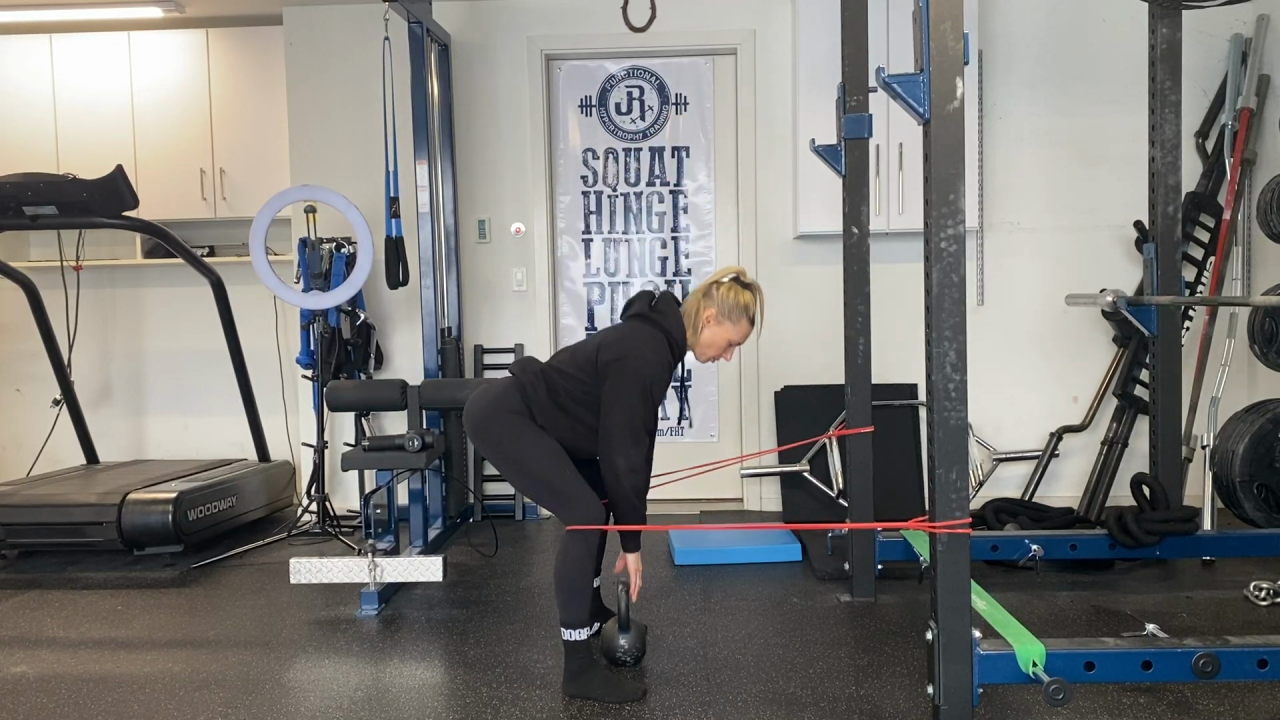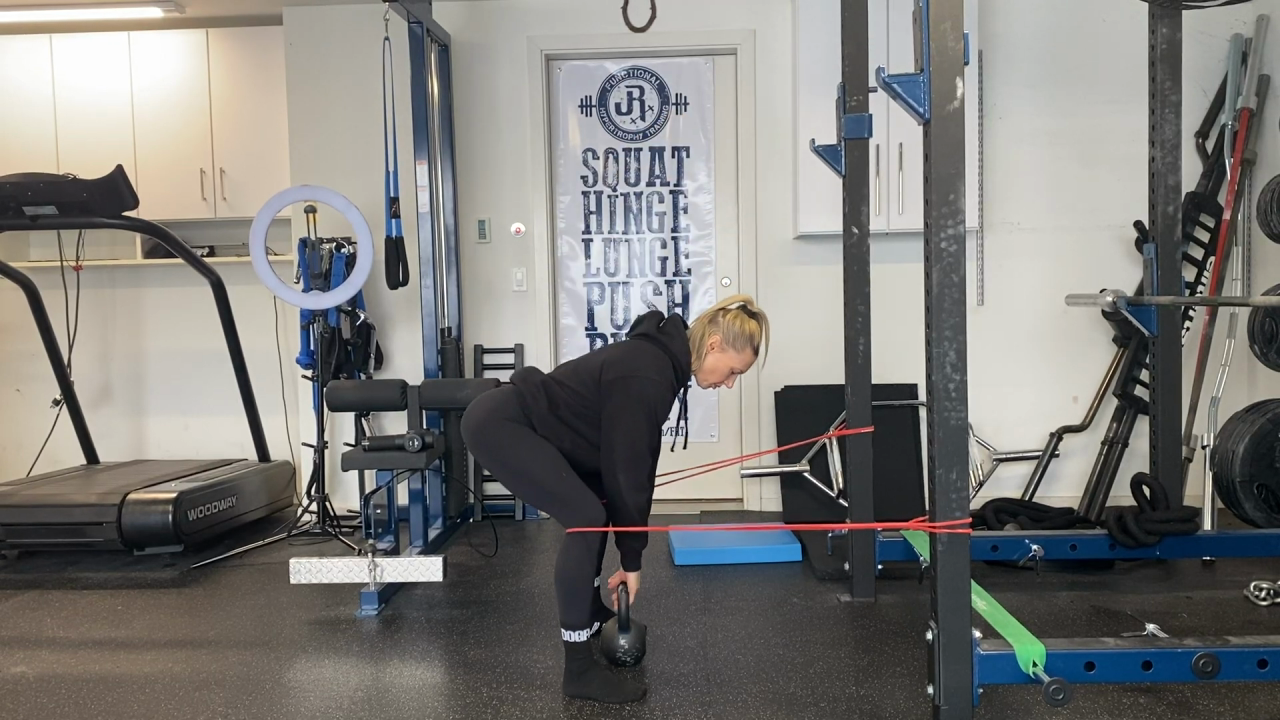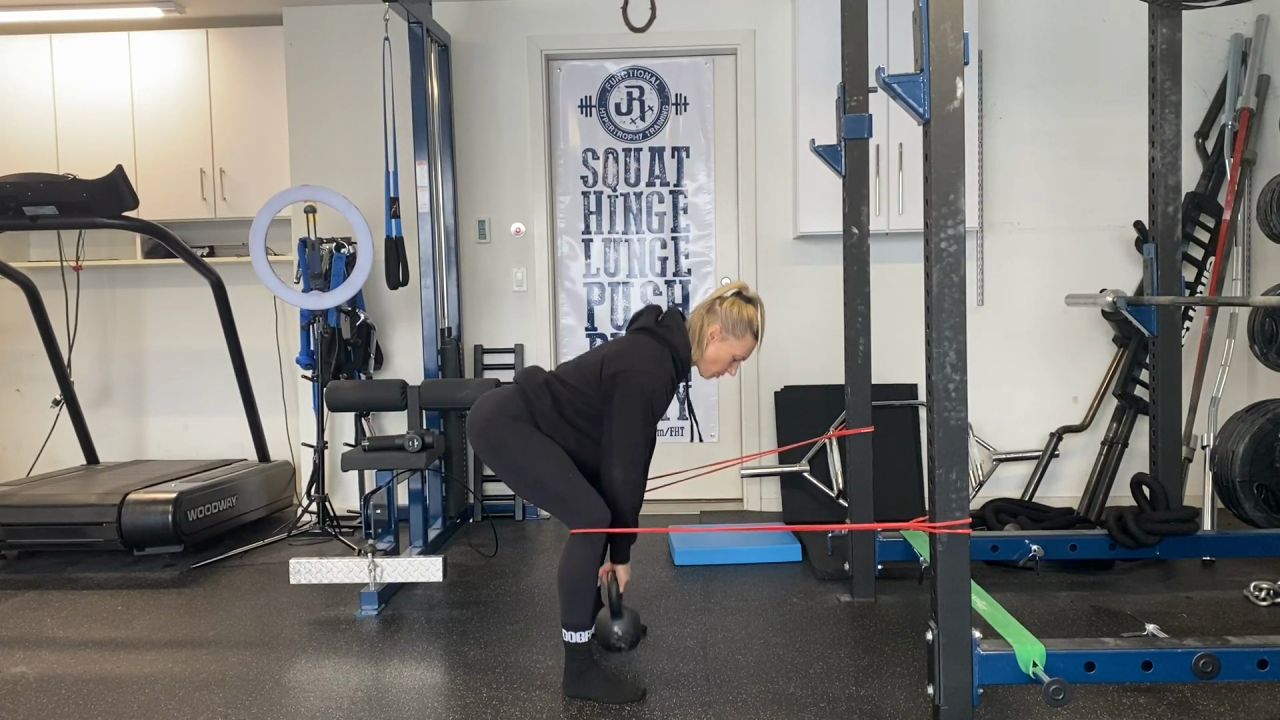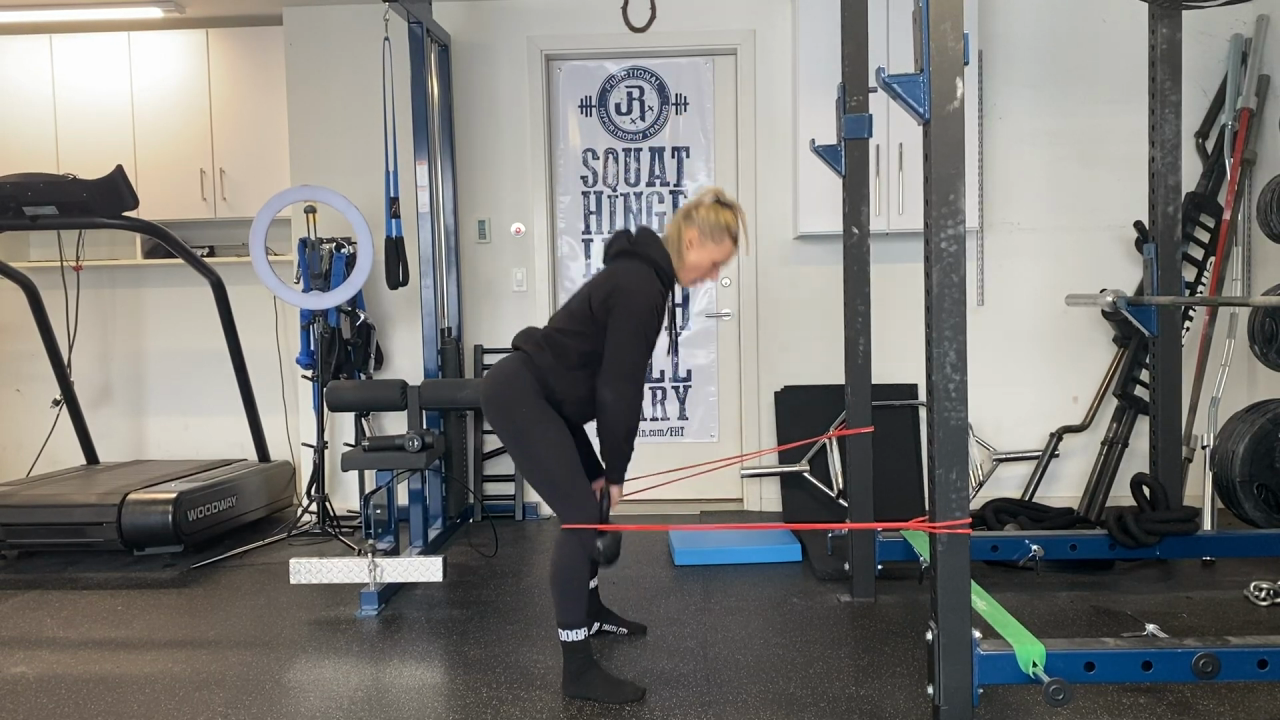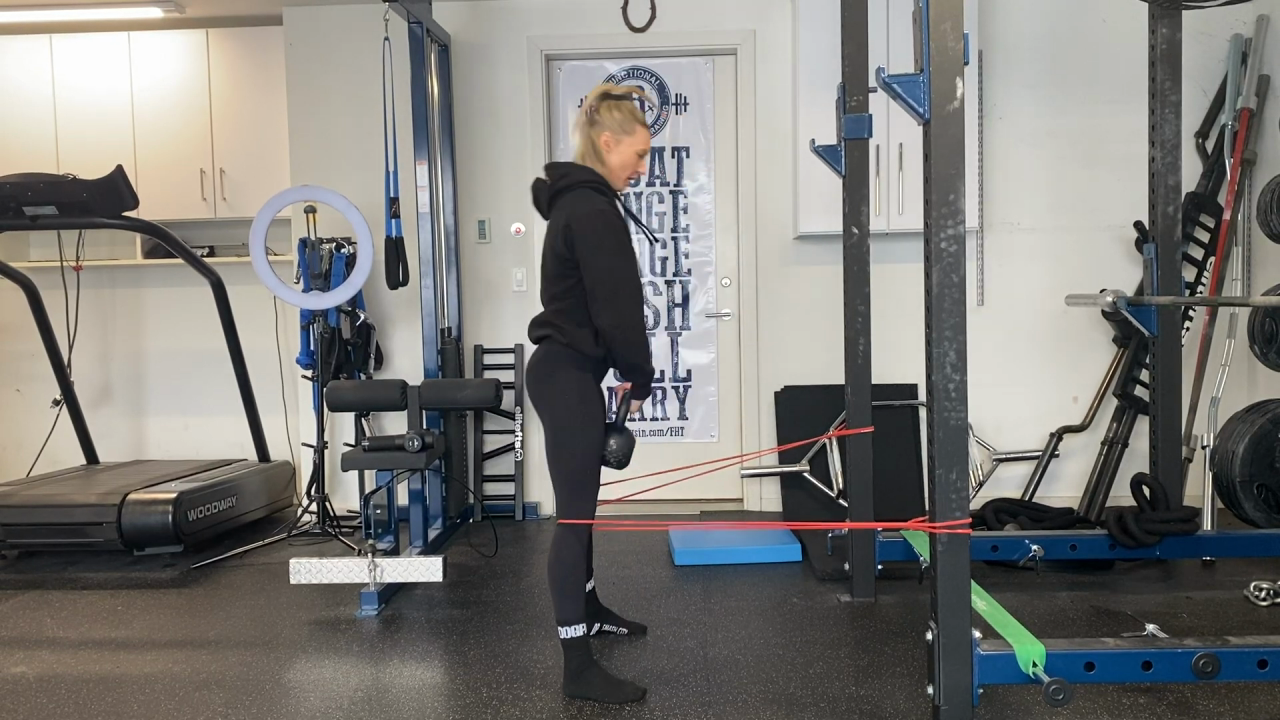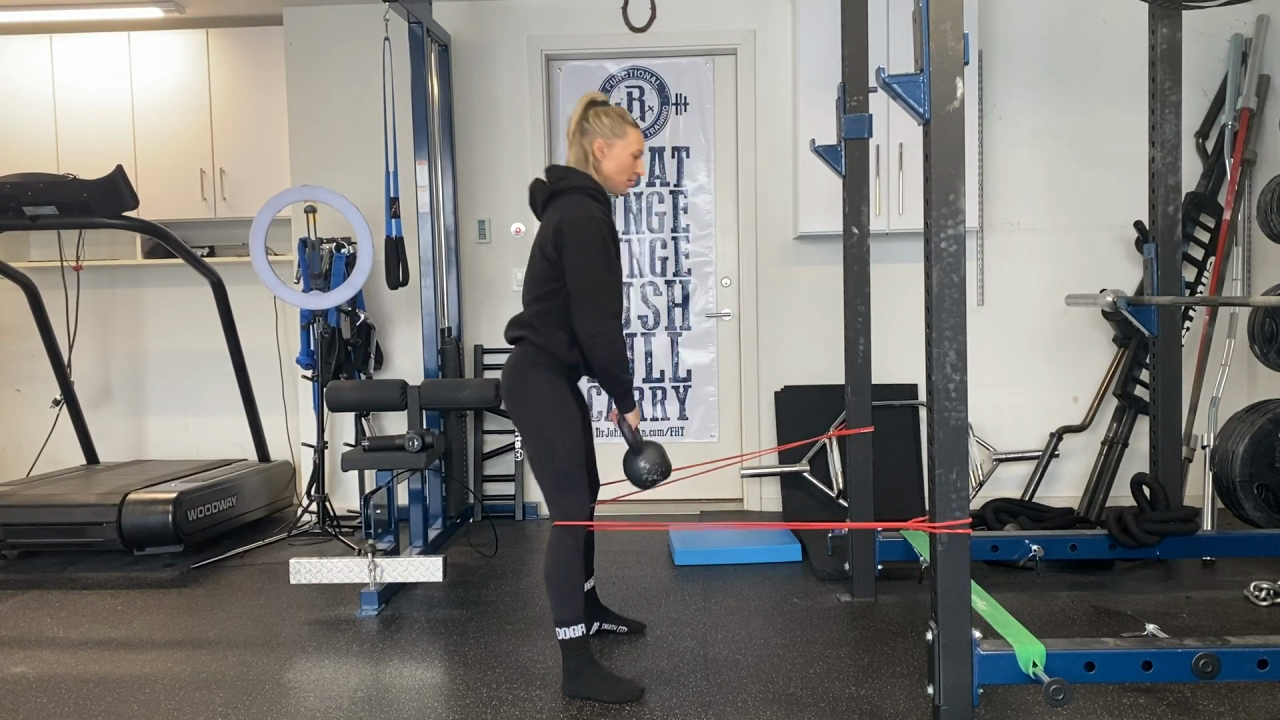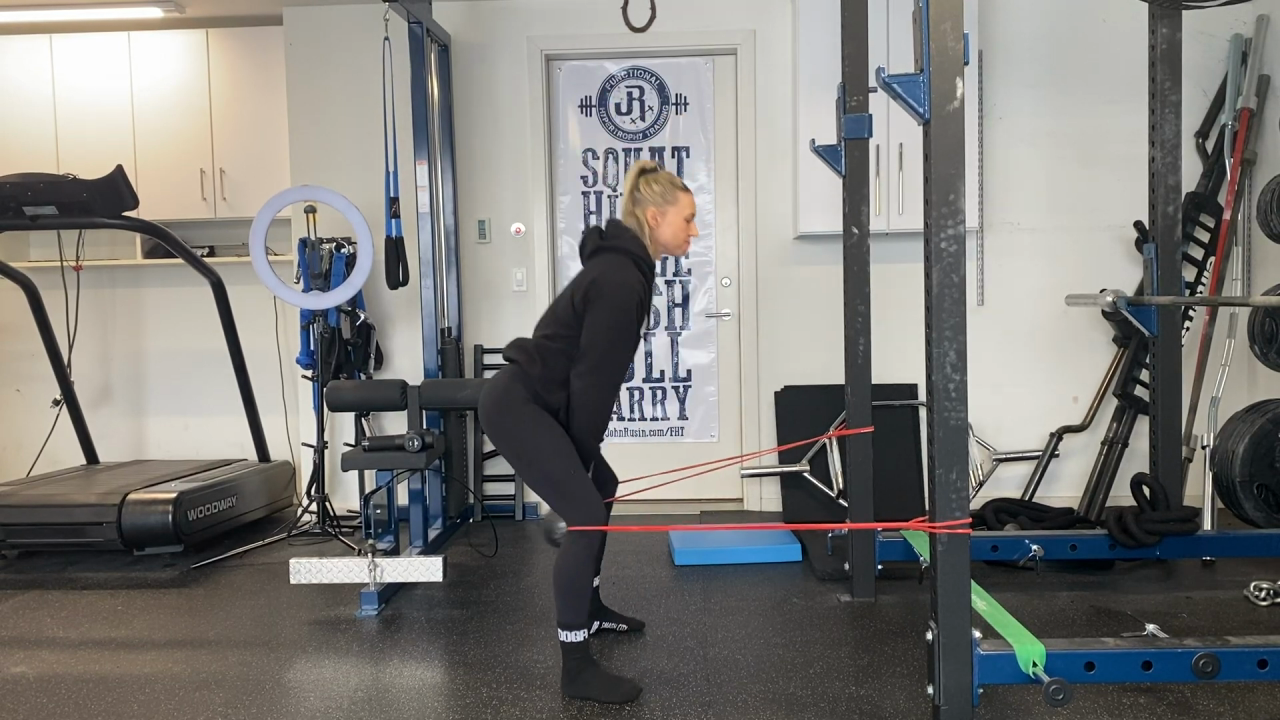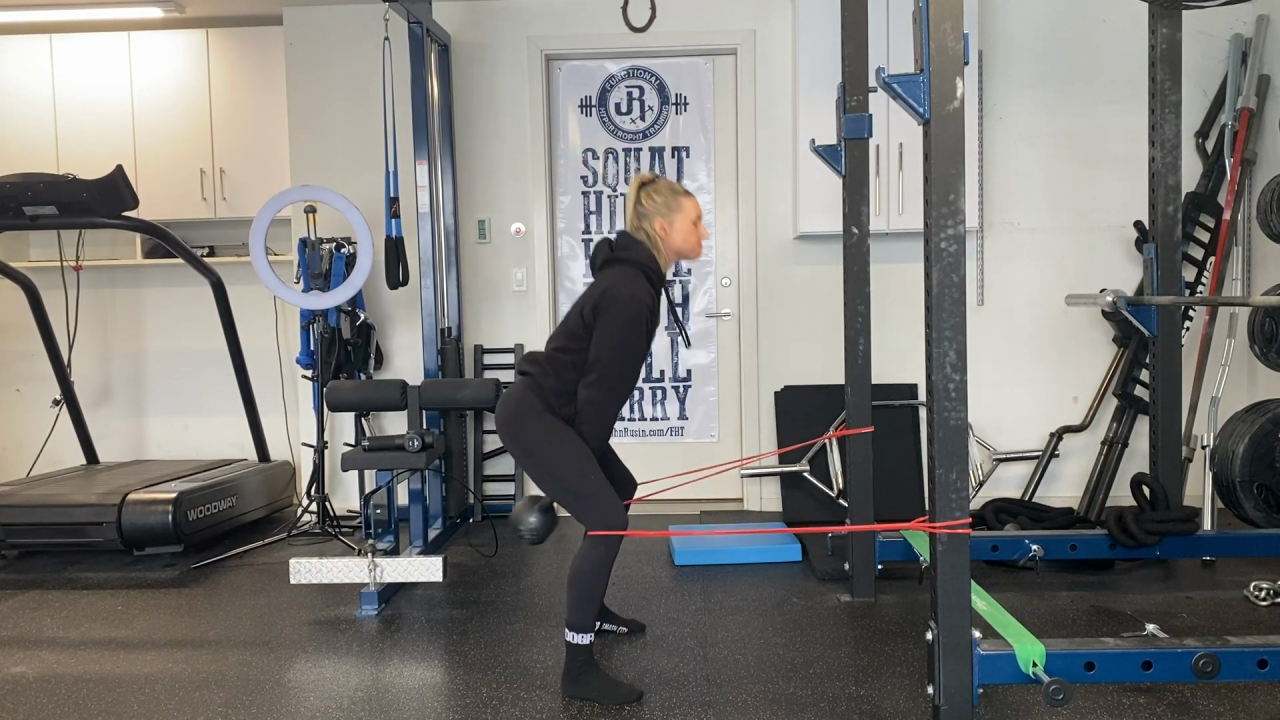
dt=0.3s
person 1, frame 1
left shoulder: (657, 340)
right shoulder: (642, 355)
left elbow: (635, 445)
right elbow: (622, 453)
left wrist: (630, 526)
right wrist: (631, 542)
left hip: (522, 414)
right hip: (500, 417)
left knee: (598, 500)
right knee: (583, 514)
left ankle: (591, 613)
right ankle: (579, 668)
person 1, frame 2
left shoulder: (660, 361)
right shoulder: (645, 377)
left elbow: (636, 465)
right elbow: (625, 472)
left wrist: (631, 553)
right wrist: (632, 561)
left hip: (521, 421)
right hip: (498, 425)
left knee: (600, 500)
right knee: (586, 517)
left ankle: (590, 613)
right ankle: (579, 668)
person 1, frame 3
left shoulder: (660, 354)
right shoulder: (647, 368)
left elbow: (630, 457)
right elbow: (624, 465)
left wrist: (619, 541)
right wrist: (620, 551)
left hip: (526, 421)
right hip: (503, 425)
left knee: (600, 506)
right knee: (590, 518)
left ankle: (590, 615)
right ankle: (579, 670)
person 1, frame 4
left shoulder: (644, 275)
right shoulder: (638, 288)
left elbow: (617, 379)
right elbow: (619, 387)
left wrist: (611, 468)
right wrist: (616, 470)
left hip: (537, 393)
right hip: (519, 396)
left knee: (591, 499)
right knee: (579, 514)
left ankle: (590, 610)
right ankle: (578, 668)
person 1, frame 5
left shoulder: (578, 201)
right shoulder: (591, 208)
right elbow: (616, 309)
left wrist: (627, 373)
right wrist: (641, 378)
left hip: (567, 369)
right hip: (569, 376)
left knee: (583, 502)
right knee: (575, 512)
left ankle: (589, 608)
right ankle: (577, 668)
person 1, frame 6
left shoulder: (575, 206)
right shoulder: (583, 213)
right elbow: (596, 320)
left wrist: (614, 389)
right wrist: (625, 395)
left hip: (551, 374)
right hip: (542, 379)
left knee: (582, 497)
right knee: (570, 511)
left ankle: (588, 608)
right ankle: (576, 664)
person 1, frame 7
left shoulder: (625, 269)
right shoulder: (622, 281)
left elbow: (590, 374)
right elbow: (593, 380)
left wrist: (584, 463)
right wrist: (579, 460)
left hip: (535, 400)
right hip: (517, 406)
left knee: (600, 491)
right knee: (586, 514)
left ankle: (589, 608)
right ankle: (576, 667)
person 1, frame 8
left shoulder: (636, 278)
right shoulder: (630, 292)
left elbow: (599, 382)
right elbow: (602, 389)
left wrist: (593, 466)
right wrist: (585, 468)
left hip: (551, 408)
right hip: (533, 414)
left knee: (619, 492)
right knee: (605, 519)
left ankle: (591, 609)
right ankle: (578, 667)
